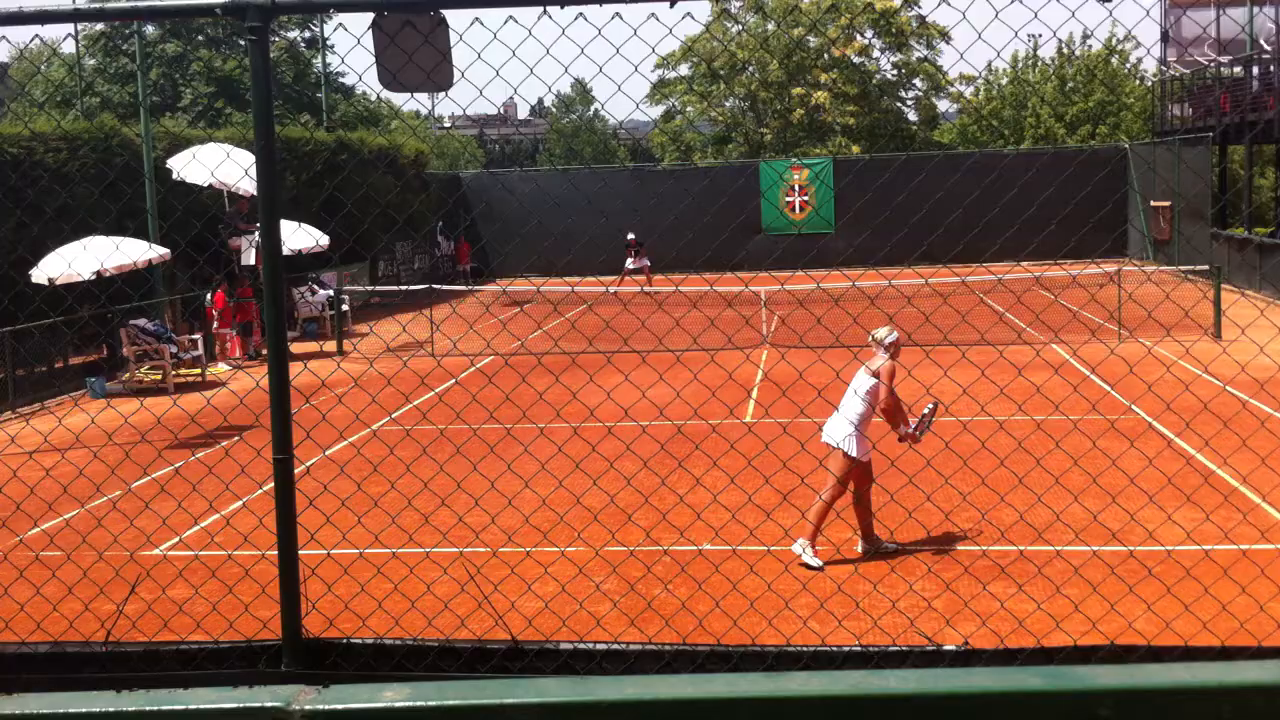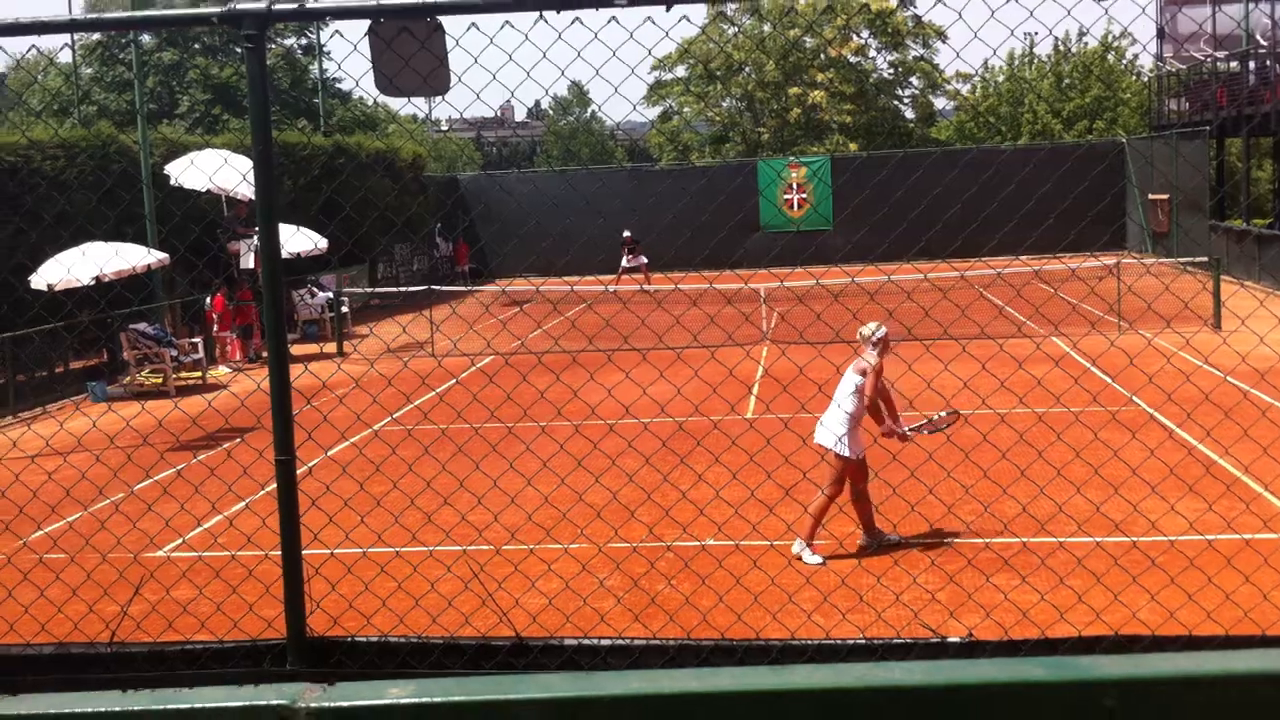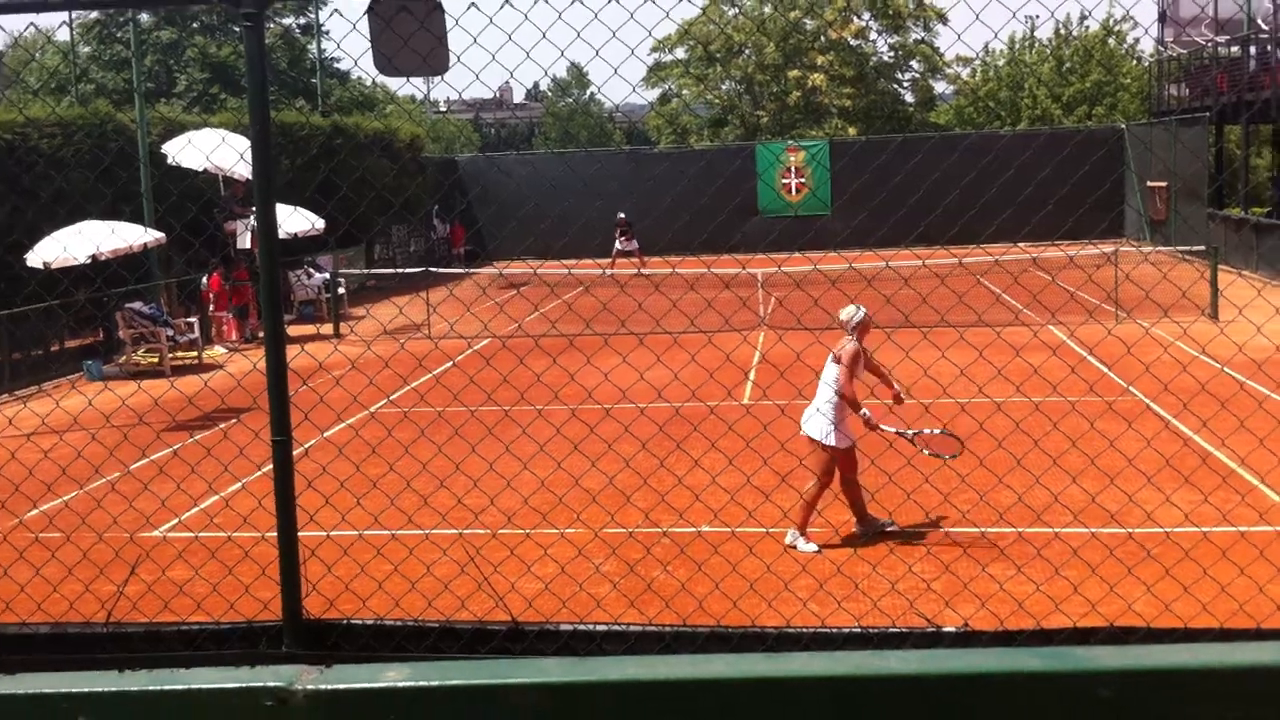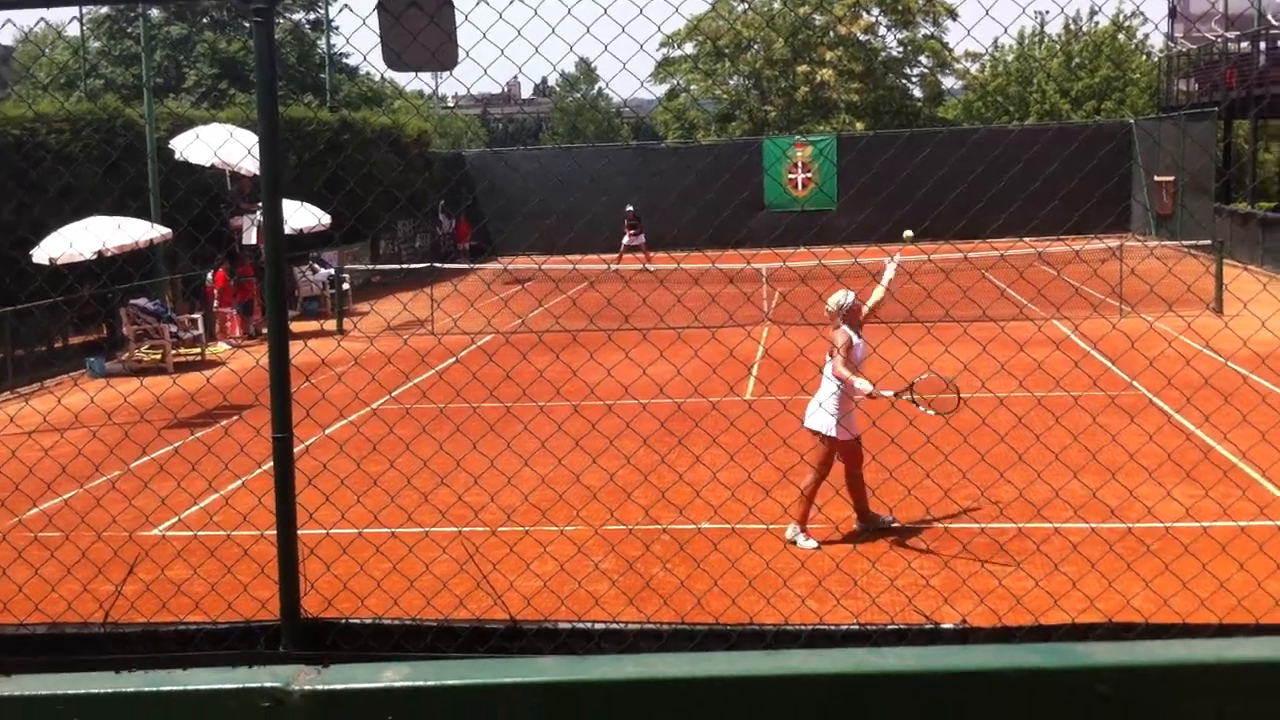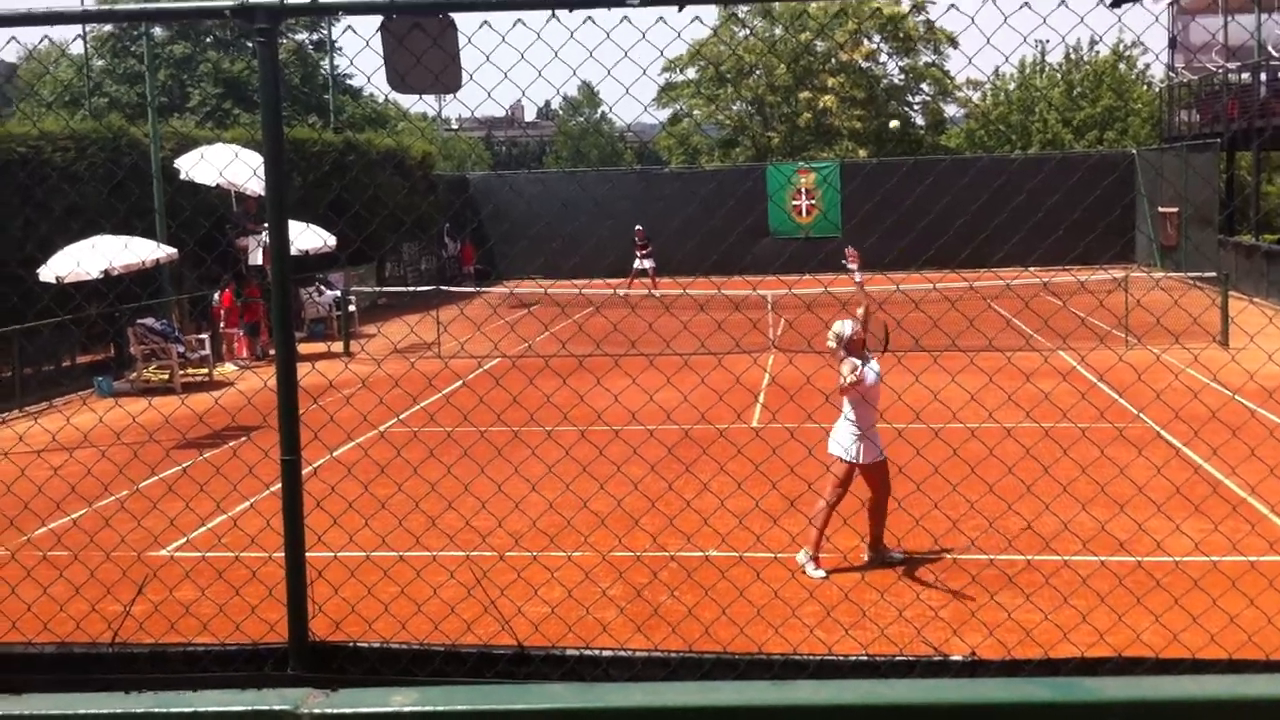
dt=0.2s
person 1, frame 1
left shoulder: (878, 364)
right shoulder: (887, 365)
left elbow: (892, 400)
right elbow: (884, 404)
left wrist: (906, 428)
right wrist: (901, 430)
left hip: (851, 432)
right hip: (845, 433)
left knee: (864, 486)
right knee: (834, 490)
left ankle: (869, 540)
right ankle: (806, 544)
person 1, frame 2
left shoulder: (870, 362)
right shoulder: (873, 362)
left elbow: (884, 395)
right elbow: (869, 401)
left wrist: (896, 424)
right wrist: (885, 426)
left hip: (846, 431)
right hip: (838, 431)
left knee: (860, 483)
right knee: (833, 488)
left ankle: (871, 534)
right ankle: (803, 543)
person 1, frame 3
left shoulder: (858, 348)
right shoulder: (850, 347)
left elbow: (874, 367)
right elbow: (845, 387)
left wrist: (893, 387)
right wrist: (864, 414)
left hip: (838, 421)
right hip: (825, 421)
left knee: (850, 473)
right knee: (823, 478)
left ankle: (864, 521)
right ankle: (797, 533)
person 1, frame 4
left shoulder: (854, 327)
right shoulder: (842, 336)
left elbow: (875, 298)
right elbow: (840, 369)
left wrist: (890, 271)
right wrist: (862, 384)
left hip: (843, 413)
right hip: (828, 413)
left knee: (855, 466)
right knee: (820, 471)
left ankle: (865, 518)
right ankle: (797, 528)
person 1, frame 5
left shoulder: (862, 353)
right shoulder: (851, 365)
left elbow: (863, 308)
right elbow: (843, 389)
left wrist: (857, 274)
right wrist: (849, 381)
left hip: (868, 437)
right hip: (850, 439)
left knee: (881, 492)
right knee: (834, 495)
left ankle: (876, 549)
right ankle: (809, 554)
